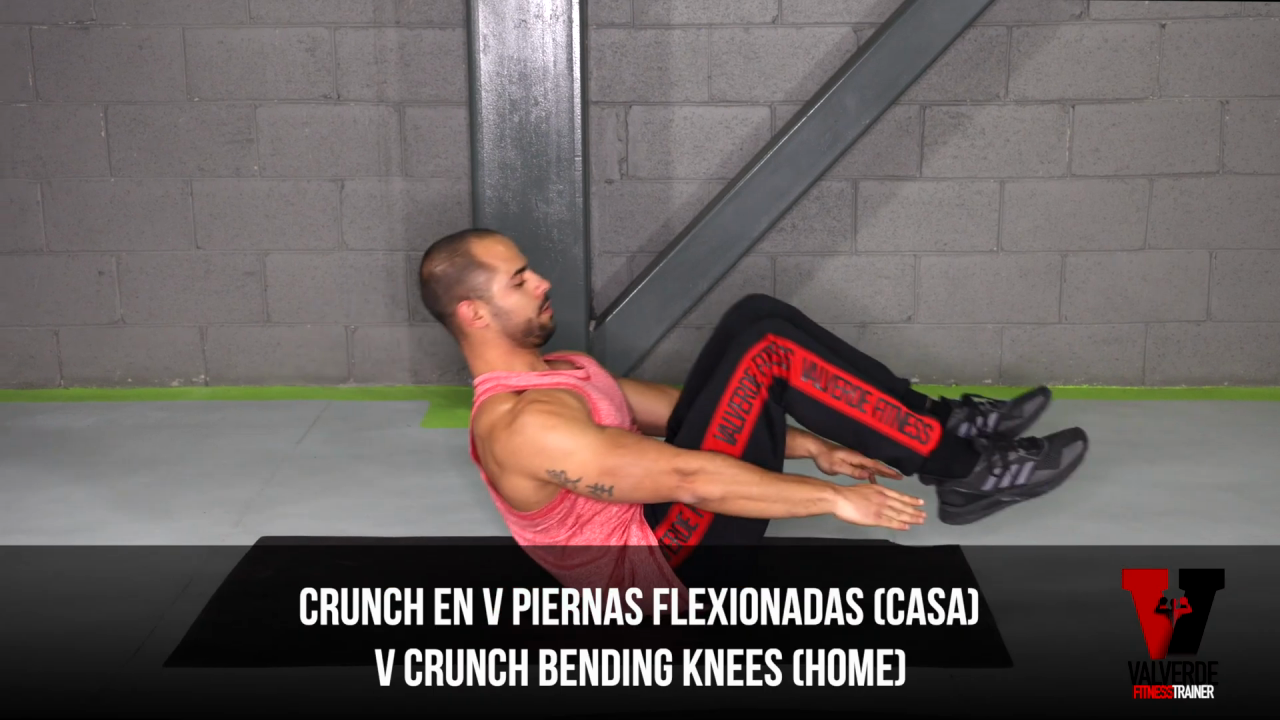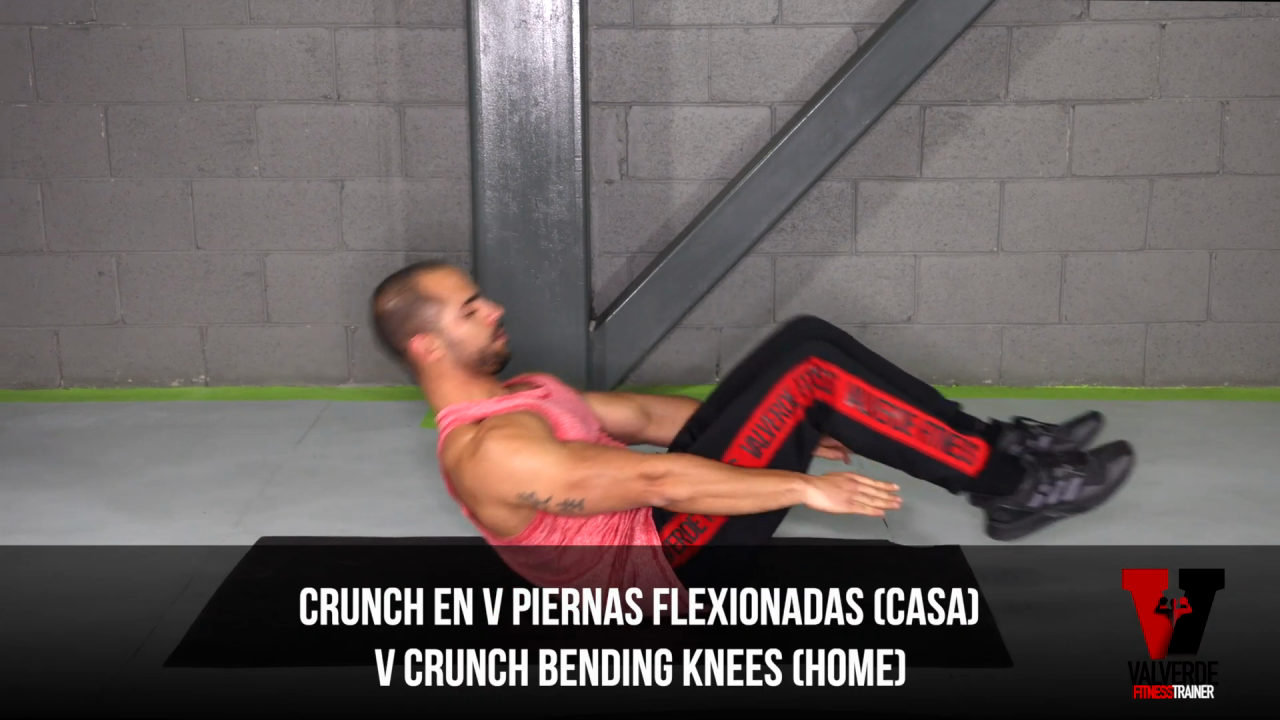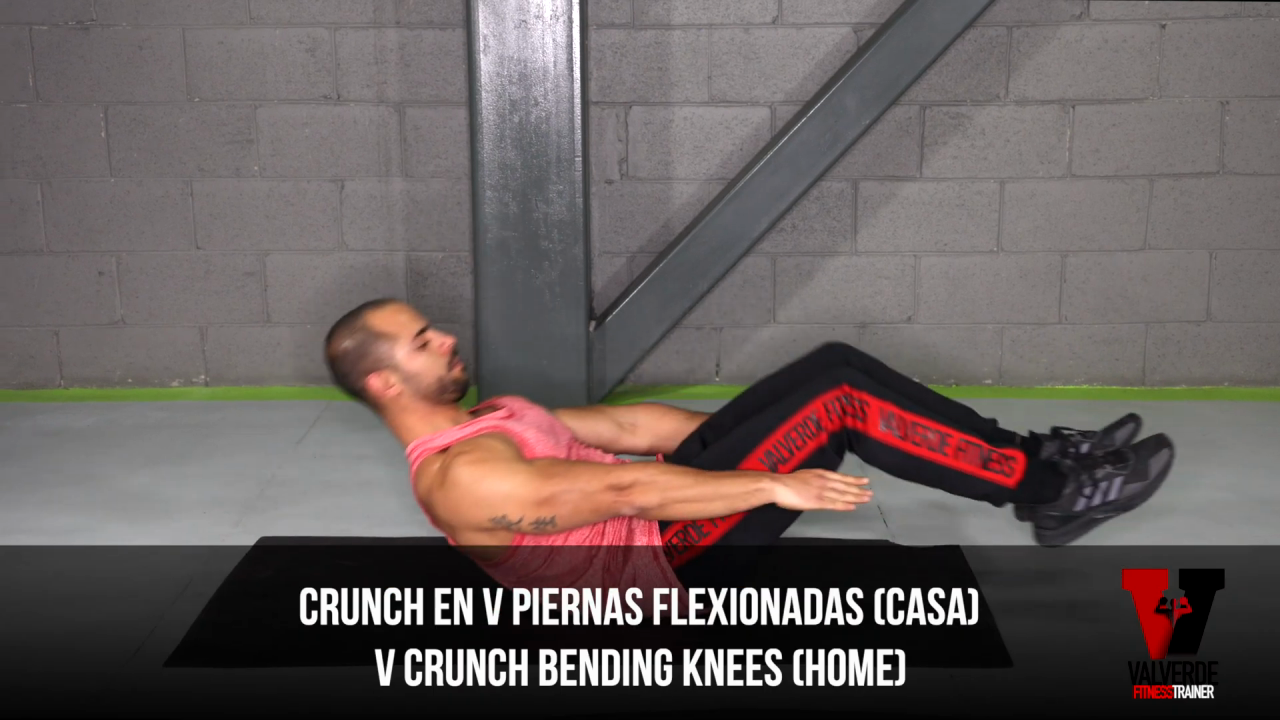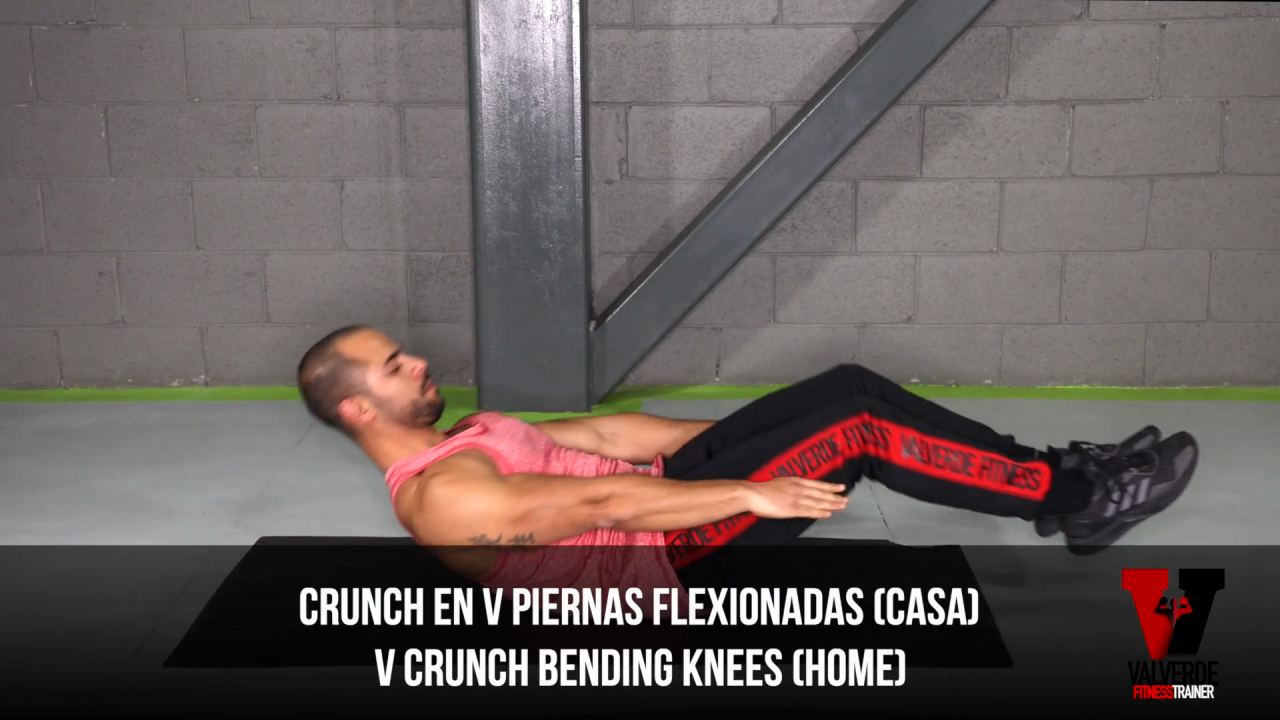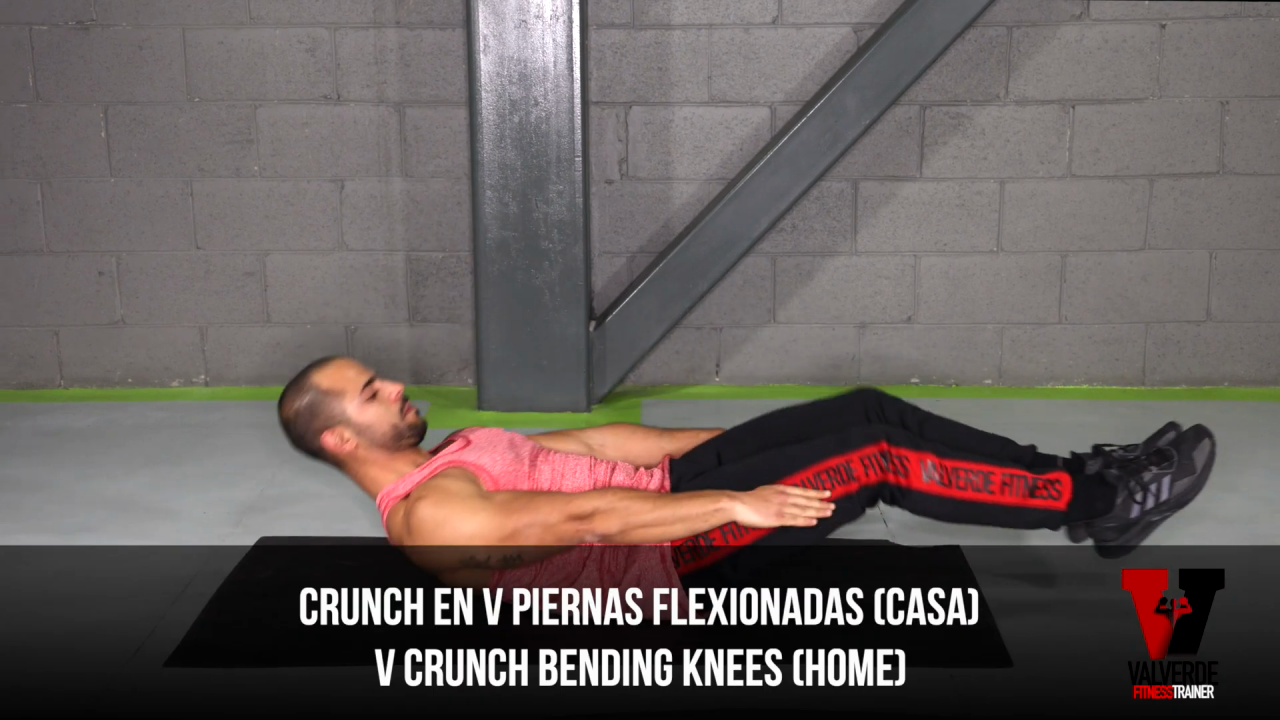
dt=0.2s
person 1, frame 1
left shoulder: (543, 370)
right shoulder: (522, 428)
left elbow: (669, 408)
right elbow: (681, 475)
left wrist: (804, 439)
right wrist: (833, 497)
left hip: (667, 522)
right hip: (668, 563)
left knee: (760, 322)
right knee: (768, 345)
left ankle: (951, 430)
right ankle: (960, 469)
person 1, frame 2
left shoulder: (509, 395)
right shoulder: (488, 455)
left elbow: (648, 413)
right elbow: (649, 480)
left wrist: (792, 430)
right wrist: (802, 486)
left hip: (667, 513)
right hip: (668, 555)
left knee: (807, 342)
right knee: (810, 368)
left ankle: (1001, 450)
right ankle: (1009, 487)
person 1, frame 3
left shoulder: (480, 422)
right shoulder: (461, 480)
left elbow: (622, 425)
right elbow: (619, 493)
left wrist: (754, 429)
right wrist: (772, 484)
left hip: (663, 502)
right hip: (666, 553)
left knee: (834, 368)
right knee: (839, 400)
left ankle: (1038, 461)
right ankle: (1051, 490)
person 1, frame 4
left shoulder: (462, 440)
right shoulder: (440, 498)
left elbow: (601, 435)
right elbow: (598, 507)
left wrist: (732, 435)
right wrist: (750, 493)
left hip: (668, 488)
right hip: (668, 554)
left knee: (848, 388)
right knee: (857, 431)
left ankle: (1058, 474)
right ankle: (1076, 501)
person 1, frame 5
left shoulder: (451, 458)
right shoulder: (429, 518)
left elbow: (590, 442)
right elbow: (585, 522)
left wrist: (715, 441)
right wrist: (737, 501)
left hip: (668, 486)
right hip: (668, 557)
left knee: (865, 409)
right knee: (875, 457)
left ankle: (1082, 481)
right ankle: (1102, 503)
